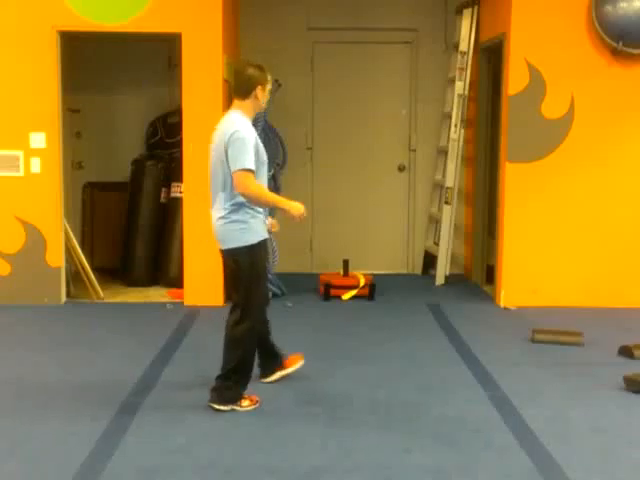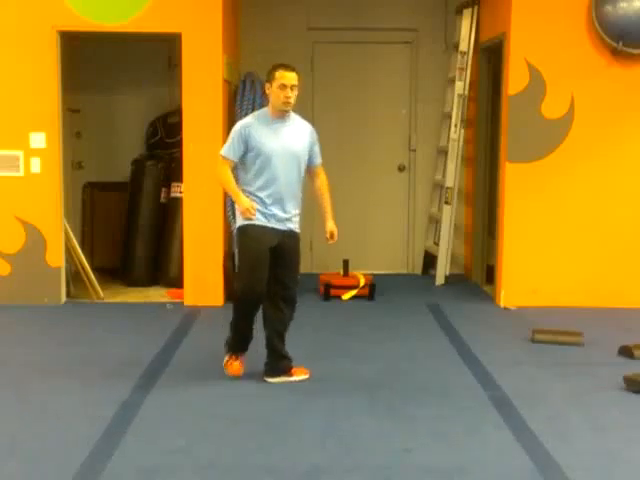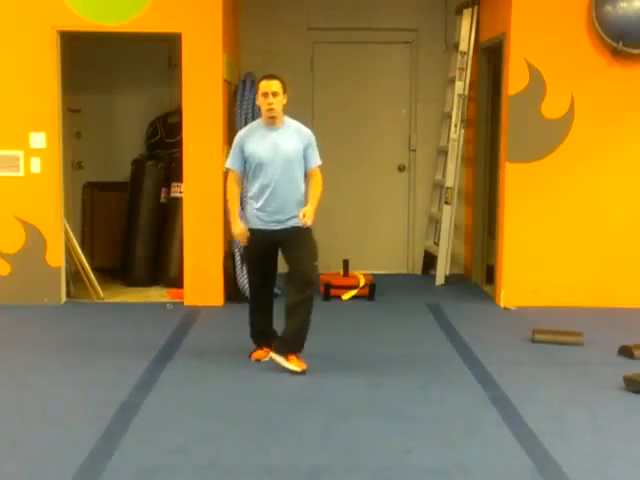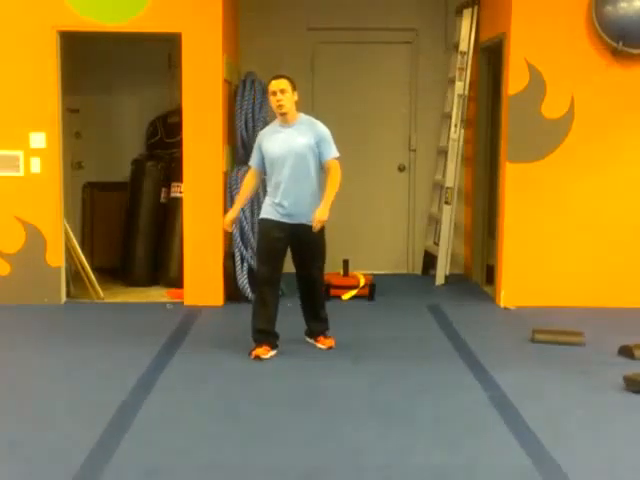
dt=0.4s
person 1, frame 1
left shoulder: (225, 125)
right shoulder: (242, 131)
right elbow: (244, 185)
left wrist: (263, 216)
right wrist: (286, 205)
left hip: (236, 228)
right hip: (243, 232)
left knee: (256, 301)
right knee: (247, 308)
left ankle: (271, 362)
right ankle: (227, 392)
person 1, frame 2
left shoulder: (305, 130)
right shoulder: (247, 127)
left elbow: (317, 175)
right elbow: (224, 168)
left wrist: (328, 217)
right wrist: (239, 198)
left hip: (288, 226)
right hip: (253, 221)
left knee: (283, 296)
right knee: (251, 289)
left ankle: (277, 365)
right ankle: (235, 349)
person 1, frame 3
left shoulder: (303, 134)
right shoulder: (244, 137)
left elbow: (314, 176)
right elbow: (233, 181)
left wrist: (310, 207)
right wrist: (236, 219)
left hip: (295, 224)
right hip: (257, 226)
left knee: (304, 282)
right knee: (260, 287)
left ankle: (288, 348)
right ankle: (263, 342)
person 1, frame 4
left shoulder: (316, 130)
right shoulder: (265, 136)
left elbow: (334, 171)
right elbow: (254, 175)
left wrist: (325, 206)
right wrist: (235, 209)
left hip: (308, 219)
right hip: (273, 217)
left knee: (312, 279)
right knee: (266, 279)
left ankle: (318, 330)
right ankle: (265, 340)
